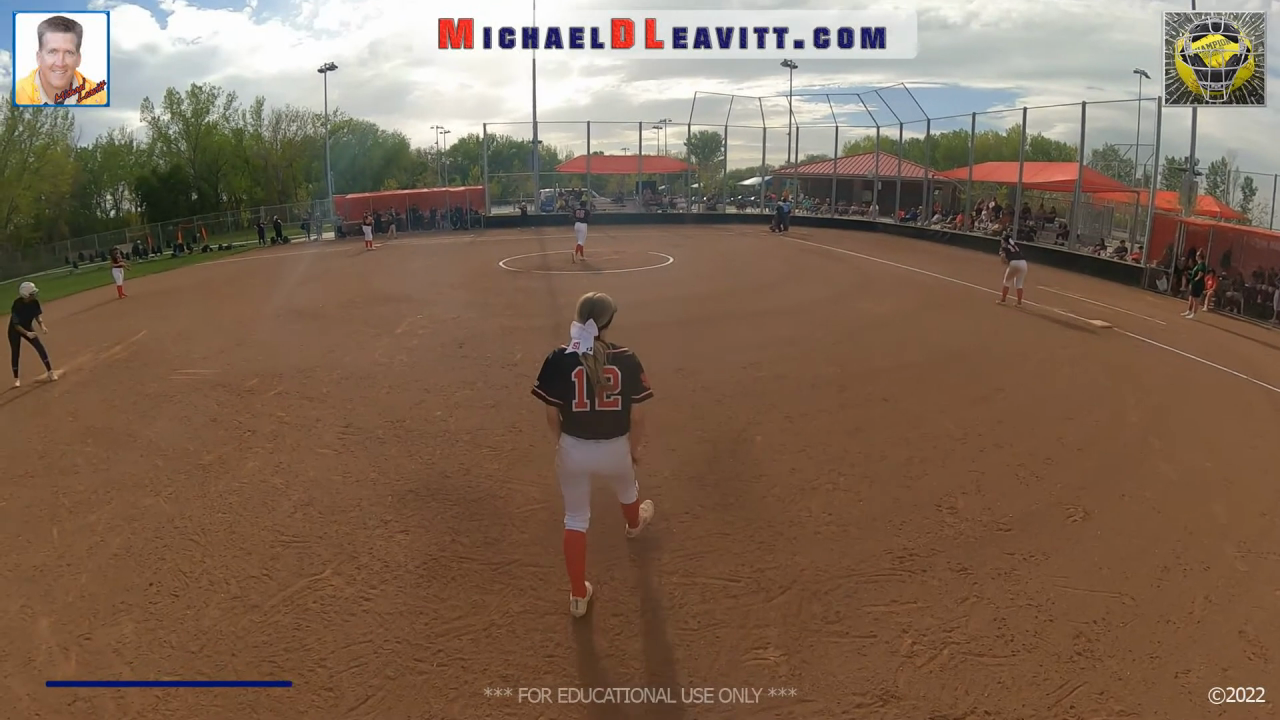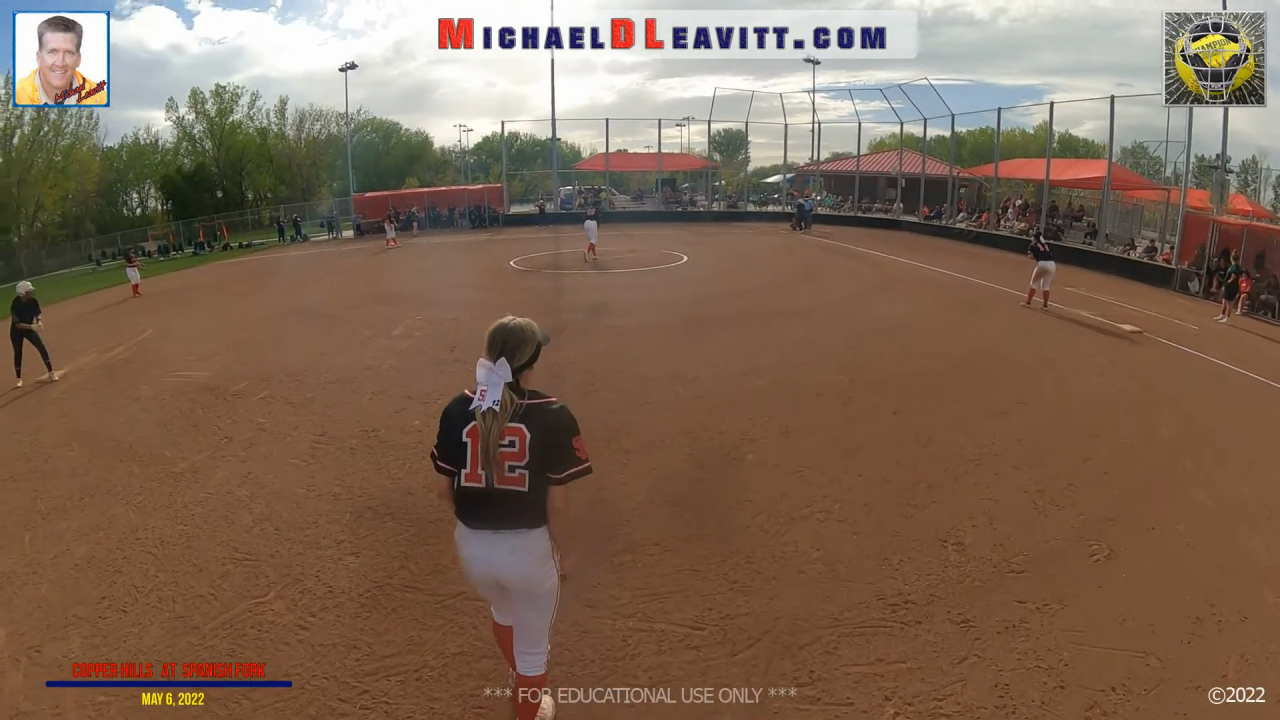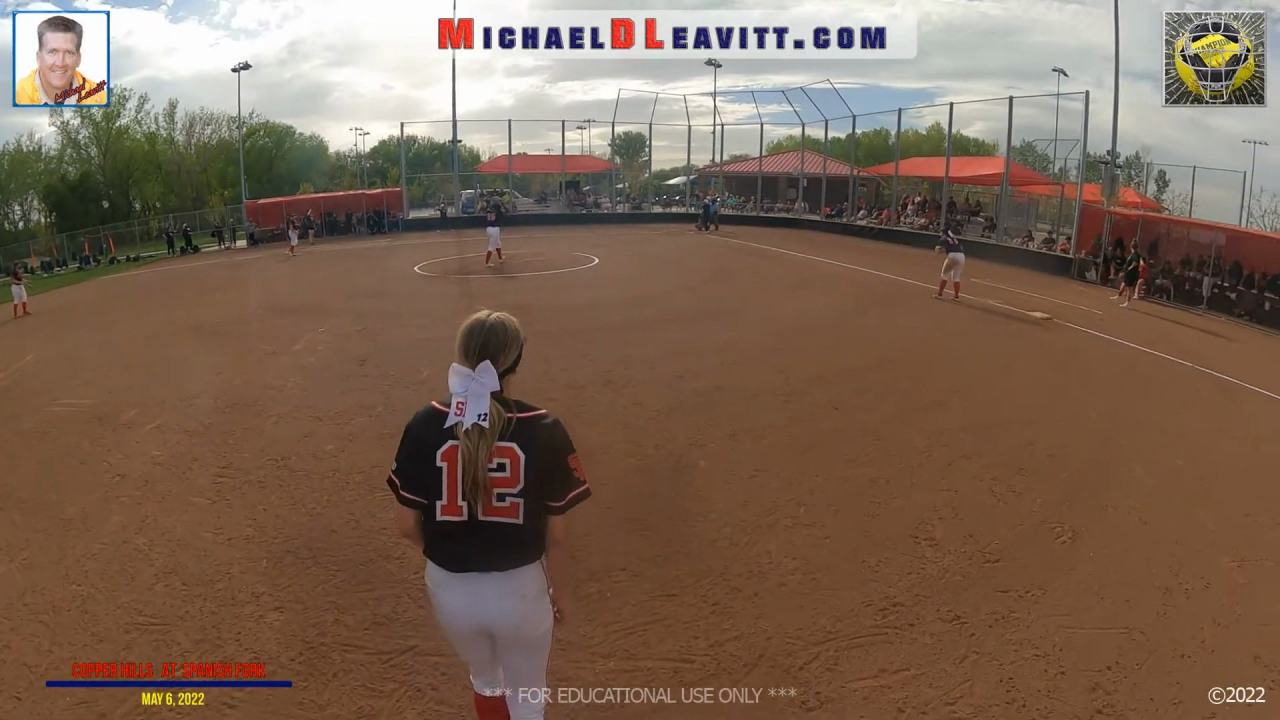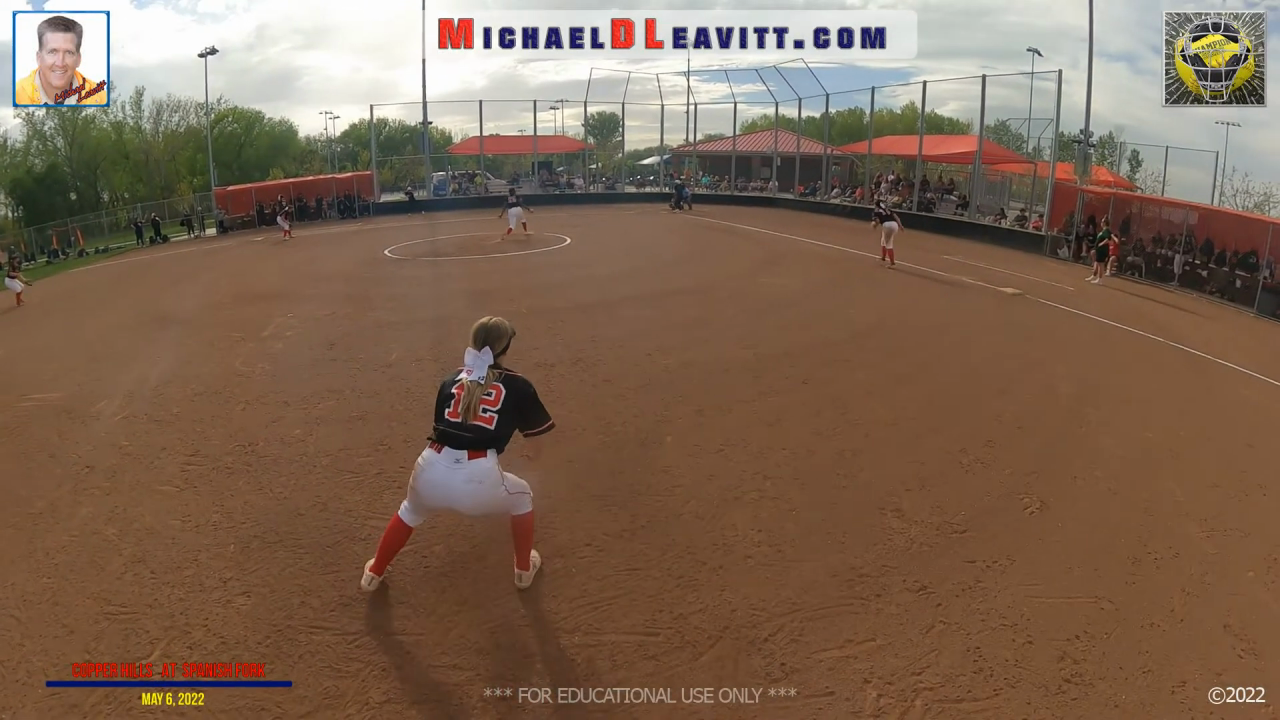
dt=1s
person 1, frame 1
left shoulder: (559, 360)
right shoulder: (626, 361)
left elbow: (551, 415)
right elbow: (636, 416)
right wrist: (635, 447)
left hip: (573, 450)
right hip: (614, 448)
left knee: (575, 520)
right knee: (627, 490)
right ankle: (635, 525)
person 1, frame 2
left shoulder: (458, 410)
right shoulder: (552, 416)
left elbow: (445, 489)
right elbow: (556, 504)
right wrist: (561, 551)
left hip: (471, 546)
right hip: (529, 548)
left knee: (503, 612)
right knee: (533, 648)
left ankle: (518, 669)
person 1, frame 3
left shoulder: (425, 426)
right shoulder: (542, 431)
left elbow: (406, 523)
right elbow: (556, 533)
right wrist: (559, 591)
left hip: (449, 589)
right hip: (519, 588)
left knee: (486, 679)
person 1, frame 4
left shoulder: (451, 382)
right shoulder: (520, 387)
right elbow: (534, 446)
left hip: (430, 472)
right hip: (479, 479)
left knee: (411, 511)
right knee: (522, 498)
left ankle: (375, 571)
right ankle: (524, 570)
